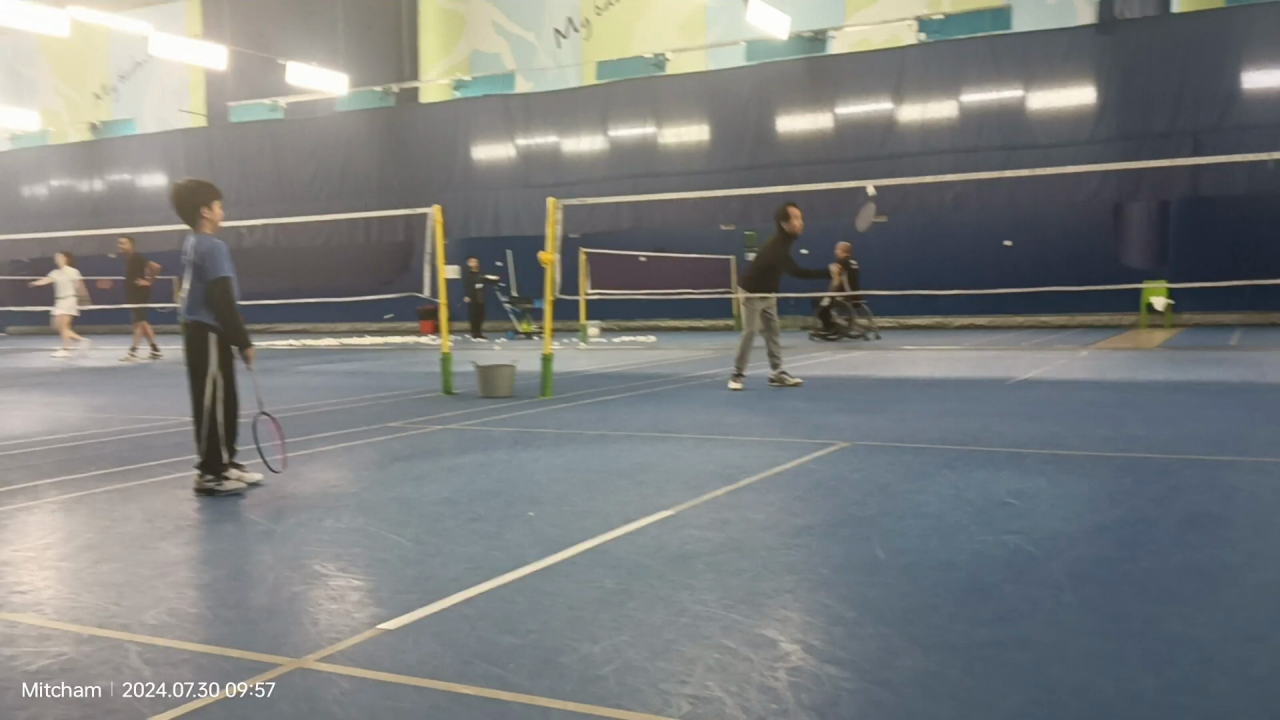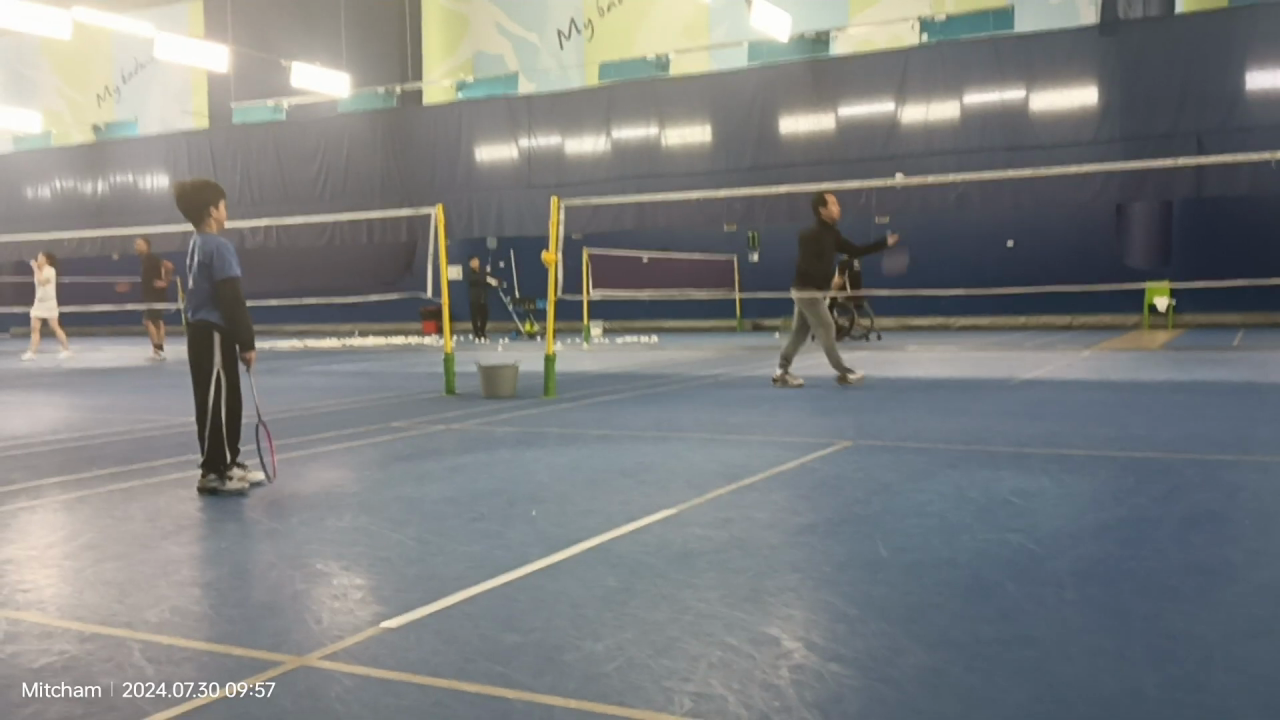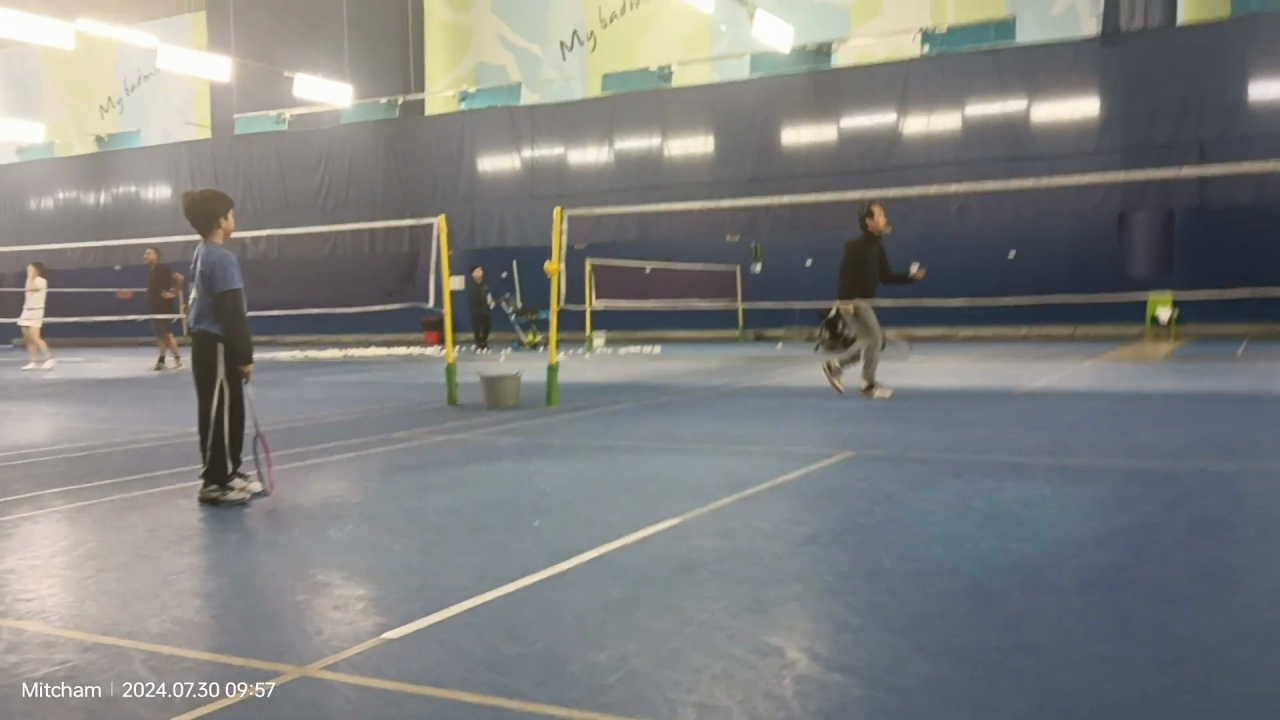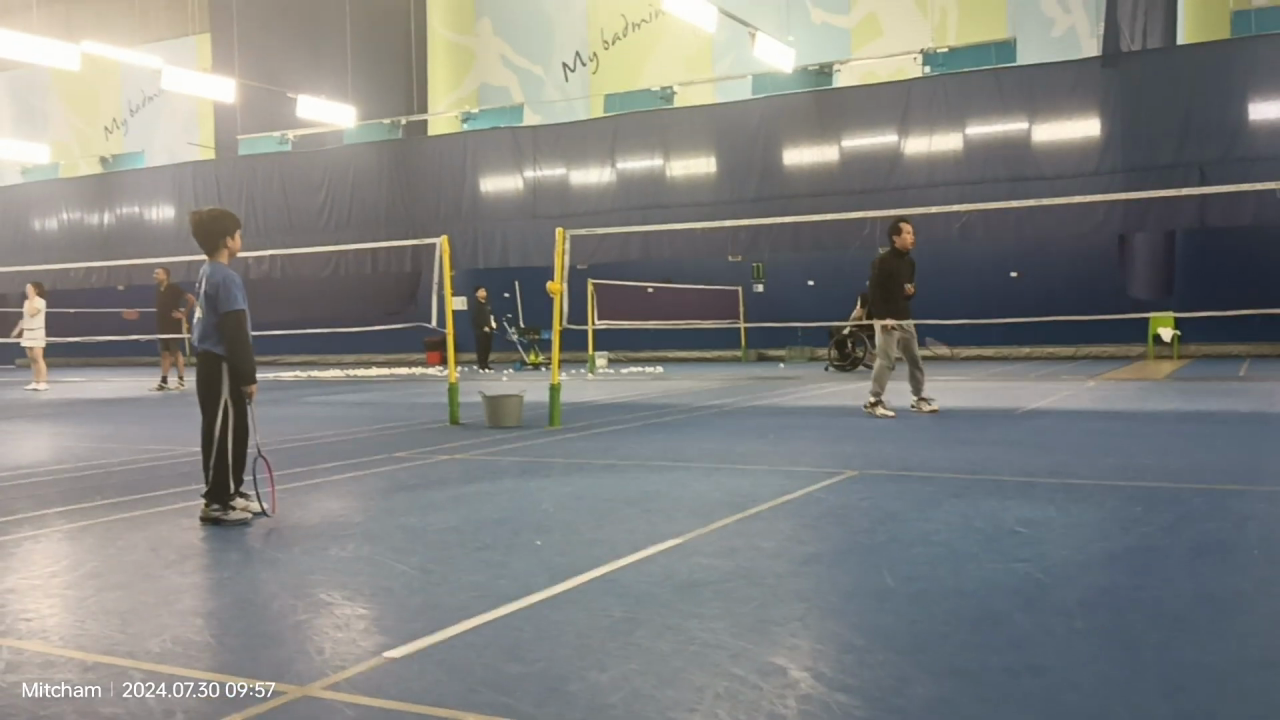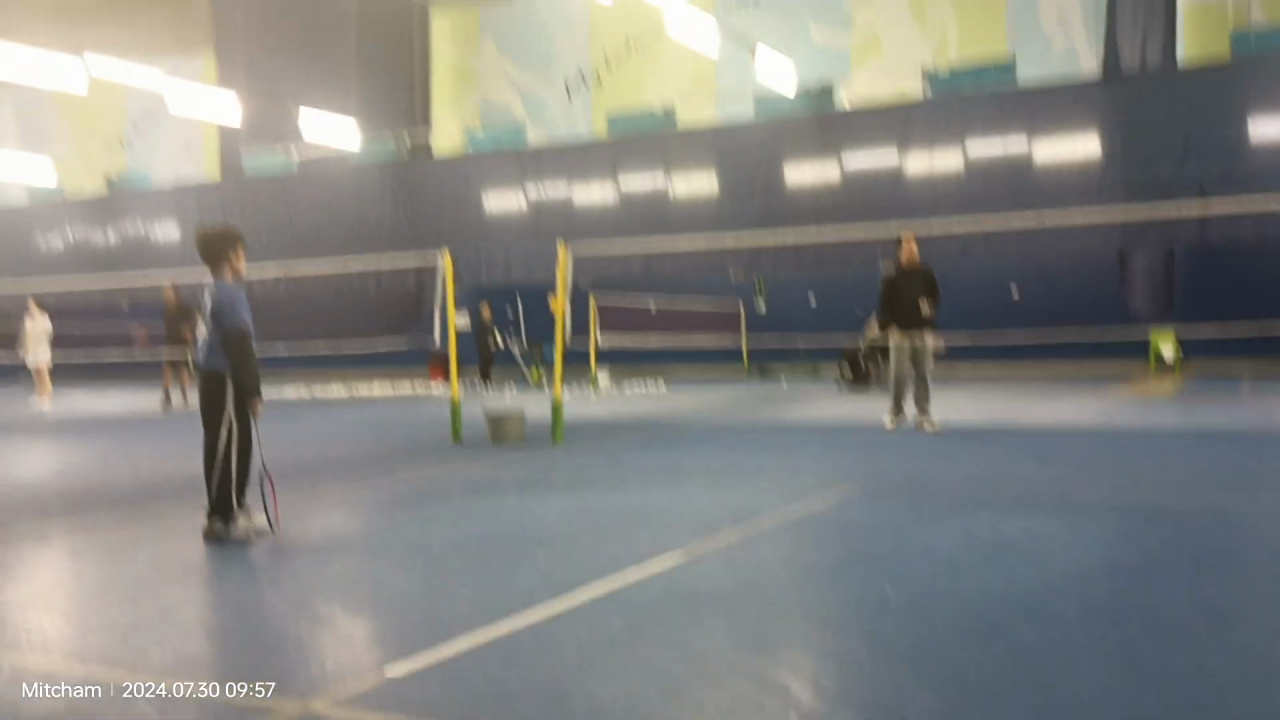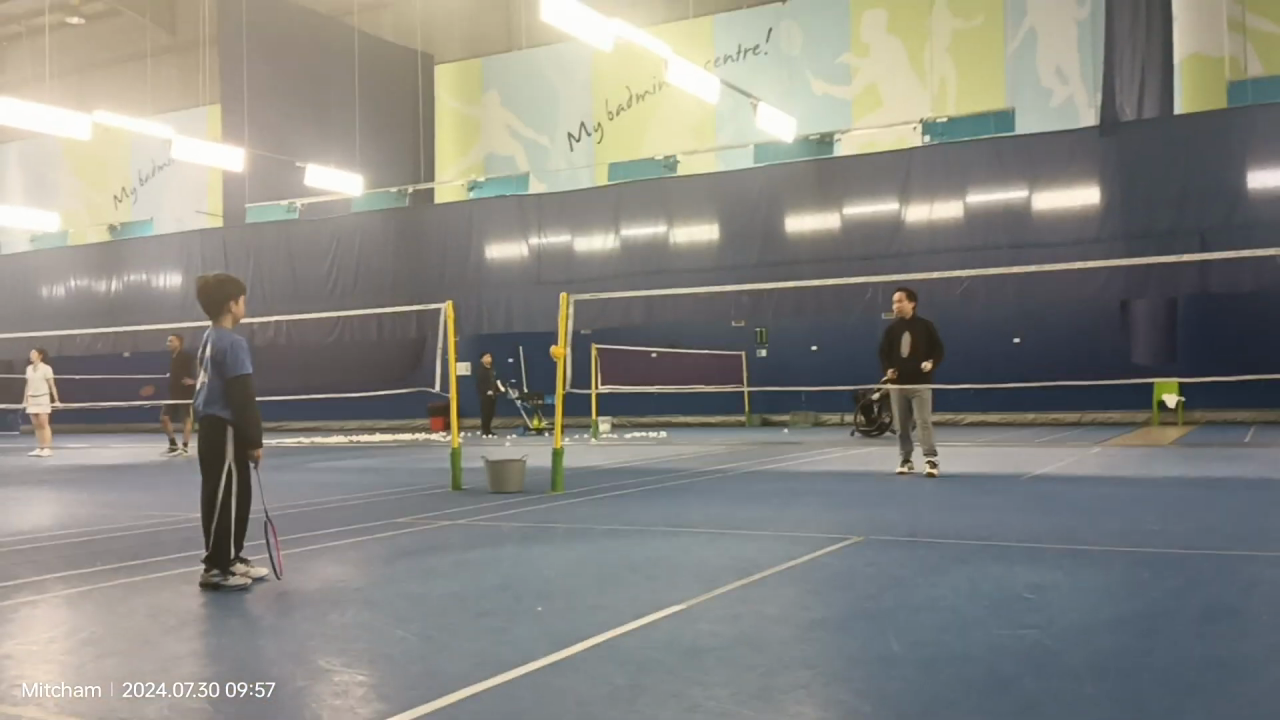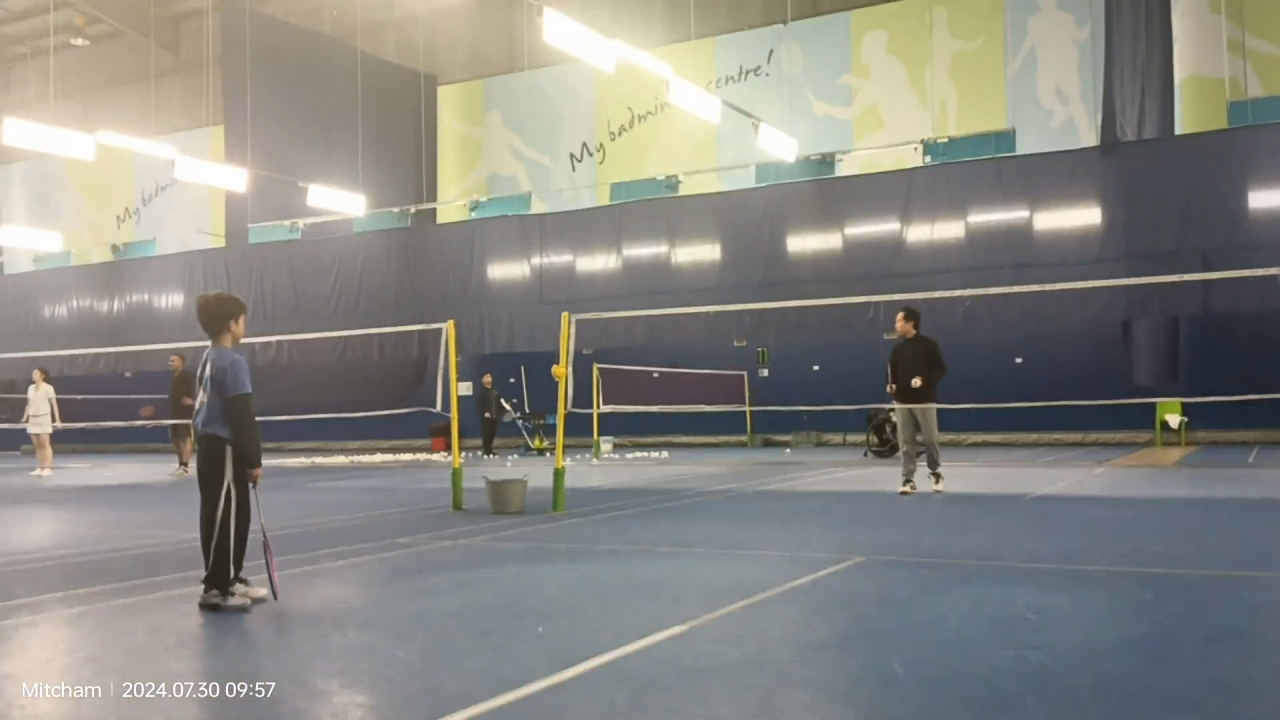
dt=0.3s
person 1, frame 1
left shoulder: (193, 245)
right shoulder: (213, 247)
right elbow: (224, 301)
left wrist: (237, 338)
right wrist: (243, 341)
left hip: (200, 332)
right hip: (209, 335)
left knee: (223, 401)
right knee: (213, 402)
left ankle: (224, 463)
right ankle: (210, 473)
person 1, frame 2
left shoulder: (196, 244)
right shoulder: (219, 246)
right elbow: (232, 300)
left wrist: (241, 339)
right wrist: (247, 341)
left hip: (203, 331)
right hip: (213, 335)
left knee: (226, 400)
right knee: (217, 401)
left ankle: (227, 463)
right ankle: (213, 472)
person 1, frame 3
left shoulder: (202, 253)
right shoulder: (222, 258)
right elbow: (231, 312)
left wrist: (240, 352)
right wrist: (245, 355)
left hip: (206, 342)
right hip: (216, 346)
left knee: (229, 411)
right knee: (219, 412)
left ankle: (228, 473)
right ankle: (214, 482)
person 1, frame 4
left shoulder: (207, 273)
right shoulder: (226, 278)
right elbow: (235, 332)
left wrist: (243, 372)
right wrist: (248, 376)
left hip: (211, 362)
right hip: (221, 366)
left knee: (232, 430)
right knee: (223, 431)
left ankle: (230, 493)
right ankle: (216, 502)
person 1, frame 5
left shoulder: (212, 291)
right shoulder: (231, 294)
right elbow: (241, 348)
left wrist: (248, 388)
right wrist: (253, 392)
left hip: (214, 379)
right hip: (225, 382)
left knee: (235, 445)
right knee: (227, 448)
left ankle: (231, 509)
right ankle: (220, 516)
person 1, frame 6
left shoulder: (209, 338)
right shoulder: (232, 342)
right elbow: (242, 396)
right wrist: (254, 439)
left hip: (211, 427)
right hip: (224, 430)
left knee: (233, 494)
right knee: (225, 496)
left ankle: (229, 558)
right ankle: (216, 567)
person 1, frame 7
left shoulder: (209, 357)
right shoulder: (232, 362)
right elbow: (242, 416)
right wrist: (253, 459)
left hip: (210, 445)
right hip: (224, 449)
left knee: (232, 515)
right knee: (224, 516)
left ankle: (229, 579)
right ankle: (216, 587)
person 2, frame 1
left shoulder: (786, 242)
right shoulder: (776, 247)
right elbow: (795, 271)
right wrist: (827, 272)
left hip: (768, 293)
right hip: (752, 292)
left knee: (772, 331)
right knee: (751, 332)
left ankle: (777, 372)
right ankle: (737, 375)
person 2, frame 2
left shoulder: (832, 234)
right shoulder: (810, 235)
left elbow: (853, 251)
right elbow: (806, 263)
left wrist: (884, 243)
right wrist: (826, 277)
left hip: (816, 290)
right hip: (805, 290)
left knee: (800, 332)
right knee: (826, 328)
left ankle: (782, 372)
right ankle: (842, 372)
person 2, frame 3
left shoulder: (878, 247)
right shoulder: (856, 246)
left elbow: (885, 277)
right elbow: (845, 273)
left wrist: (911, 277)
right wrist: (847, 300)
left hip: (865, 301)
right hip: (853, 302)
left knee: (869, 340)
right knee: (872, 338)
left ankle: (835, 366)
right ankle: (869, 385)
person 2, frame 4
left shoulder: (909, 262)
right shoulder: (883, 262)
right elbow: (874, 291)
left wrist: (910, 291)
right wrist: (882, 317)
left hip: (905, 319)
right hip: (887, 320)
left knee: (915, 359)
right knee: (885, 360)
left ankle: (918, 398)
right ankle: (874, 401)
person 2, frame 5
left shoulder: (926, 275)
right shoulder: (892, 280)
left elbow: (935, 297)
right elbow: (884, 306)
left wrist: (929, 307)
right wrist: (889, 327)
left hip: (923, 333)
right hip: (900, 334)
left knee: (923, 375)
right knee: (899, 374)
left ankle: (923, 414)
right ankle: (896, 412)
person 2, frame 6
left shoulder: (926, 326)
right shoulder: (891, 329)
left elbow: (938, 350)
right elbow: (883, 353)
left wrist: (931, 363)
right wrist: (888, 369)
left hip: (921, 384)
right hip: (898, 384)
left knee: (924, 421)
right knee: (902, 424)
left ankle: (931, 460)
right ankle: (906, 459)
person 2, frame 7
left shoulder: (929, 345)
right shoulder: (898, 349)
left elbow: (940, 370)
right elbow: (892, 372)
left wrist: (924, 380)
right wrist: (891, 385)
left hip: (925, 402)
right hip: (902, 403)
left knee: (930, 439)
right knee: (906, 442)
left ankle: (935, 473)
right ankle: (908, 480)
